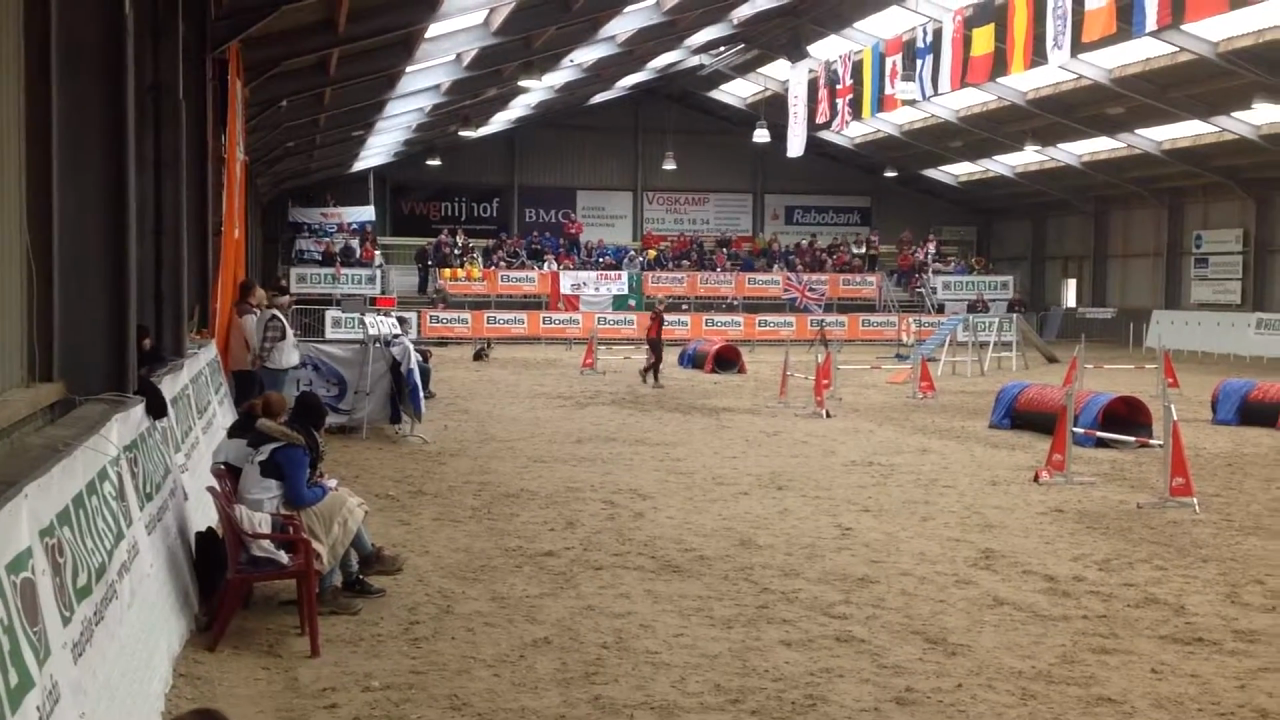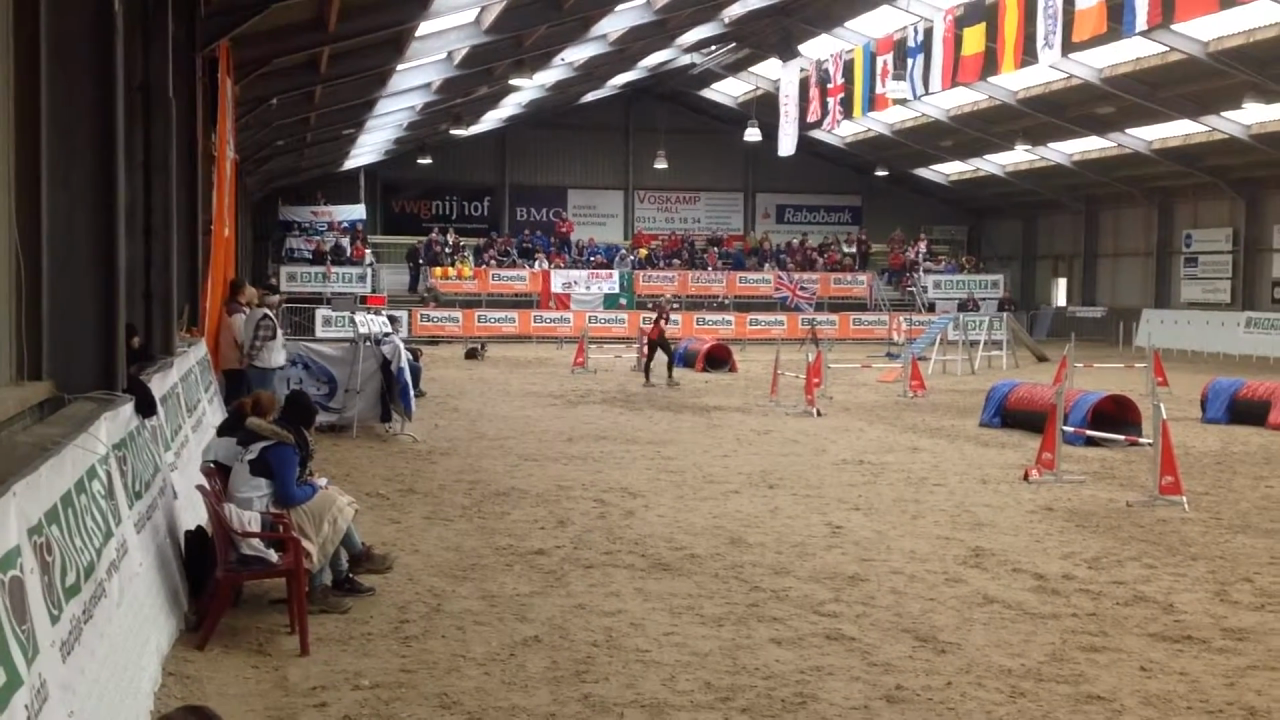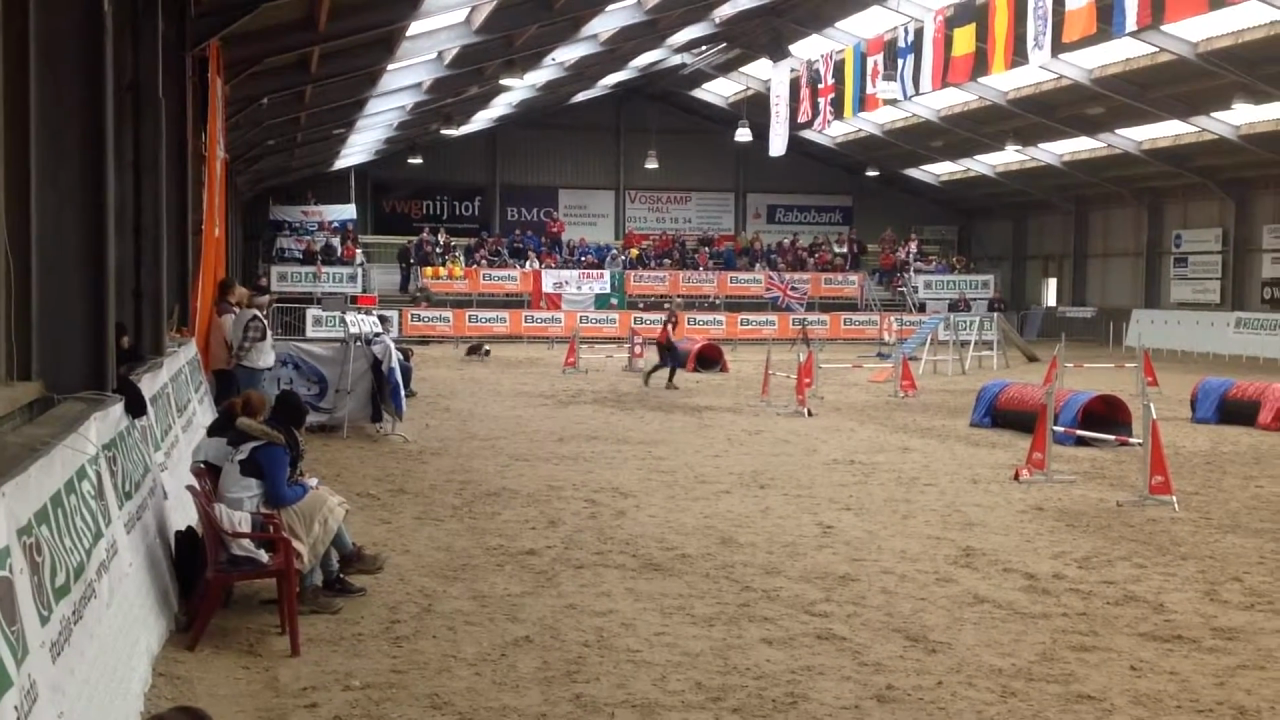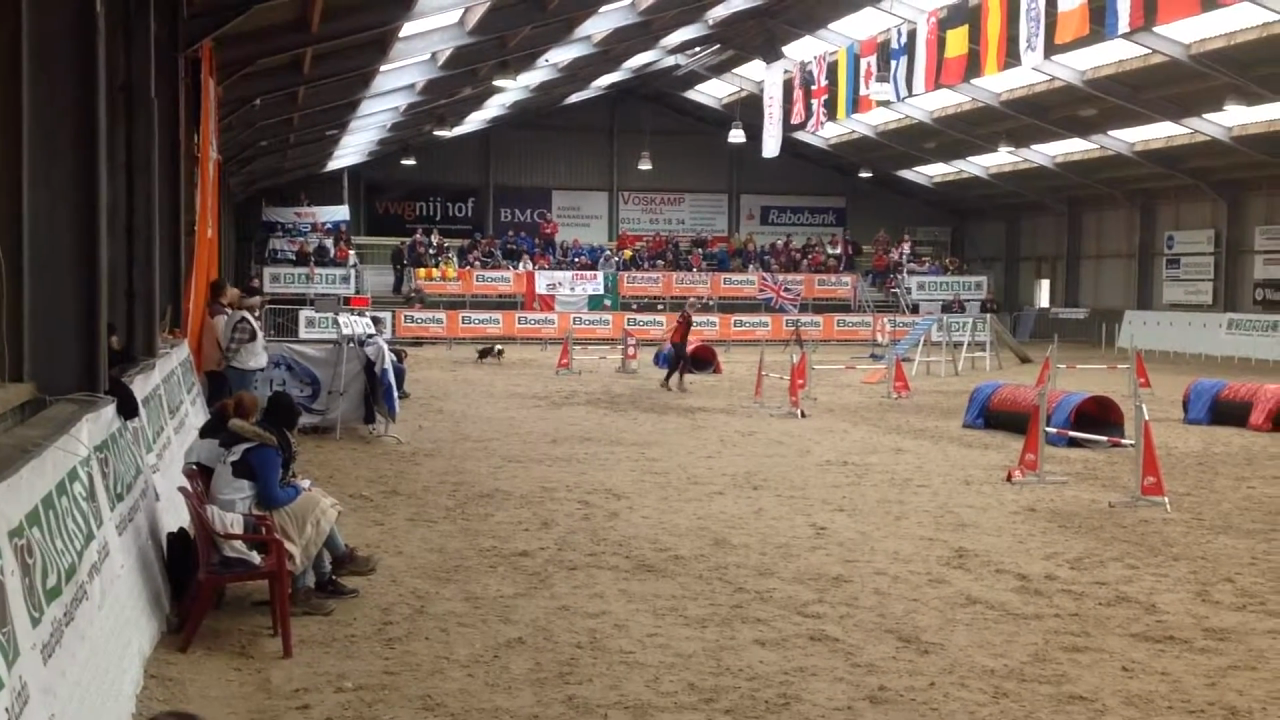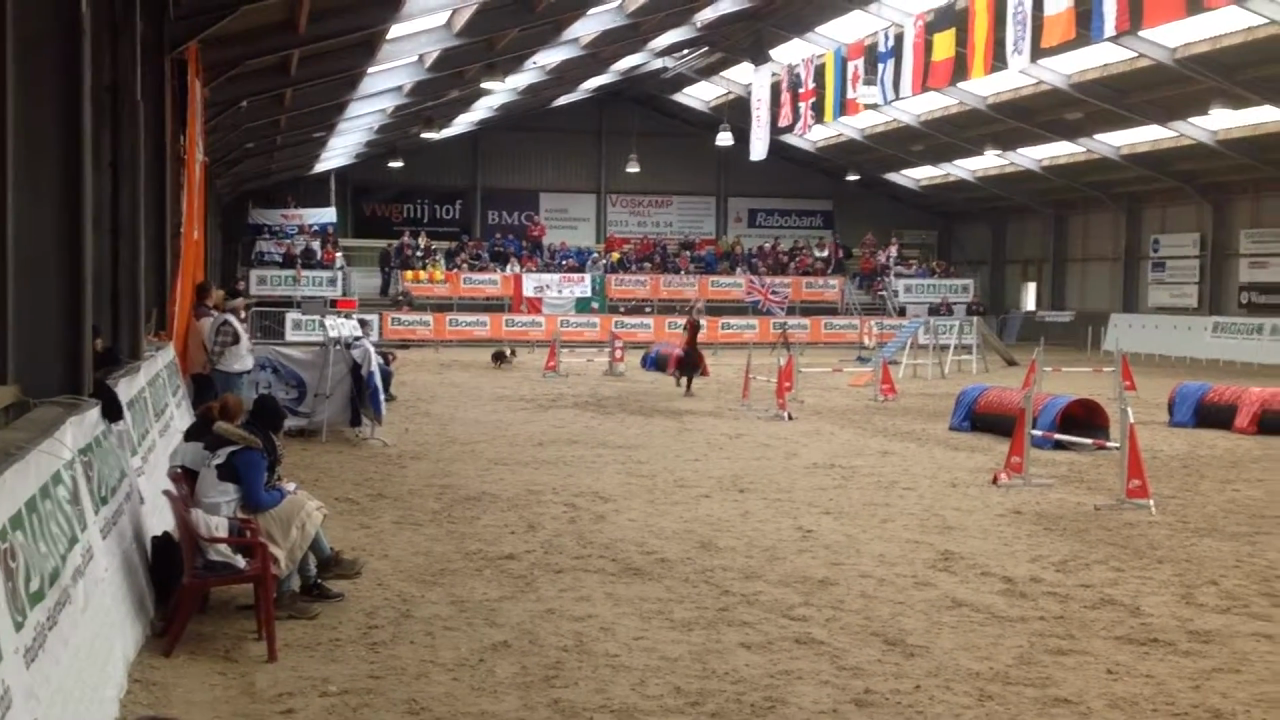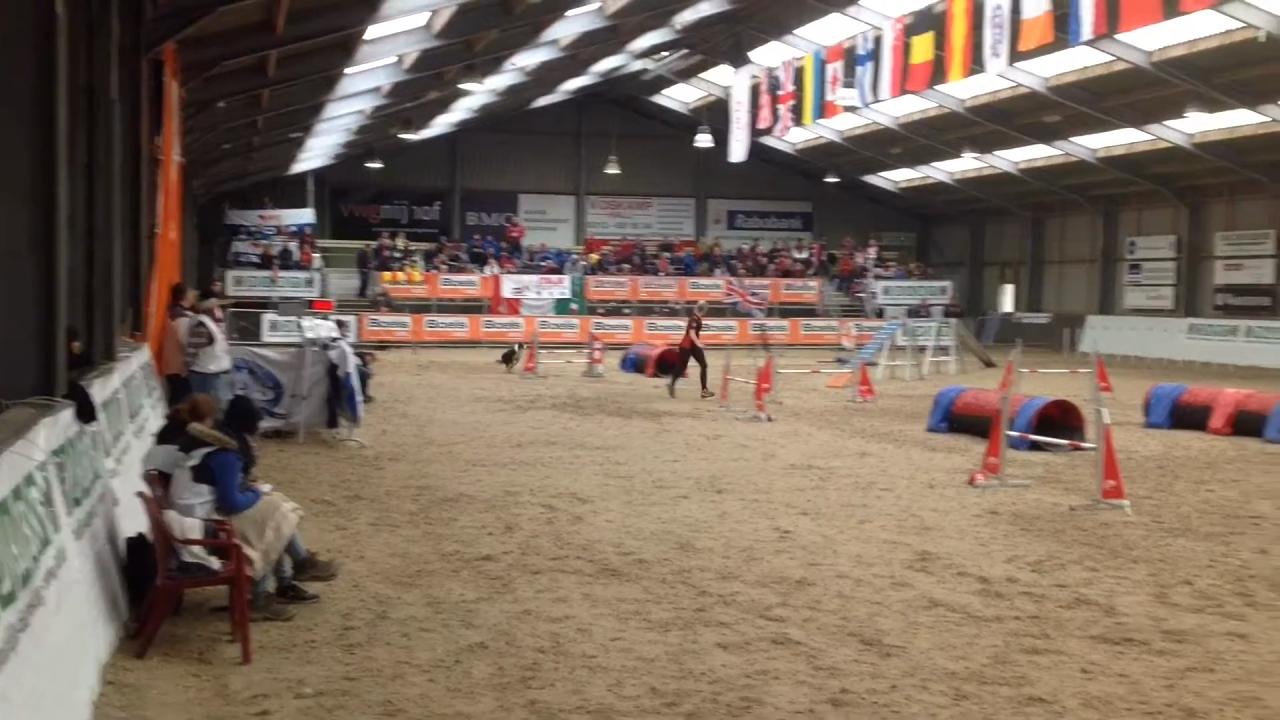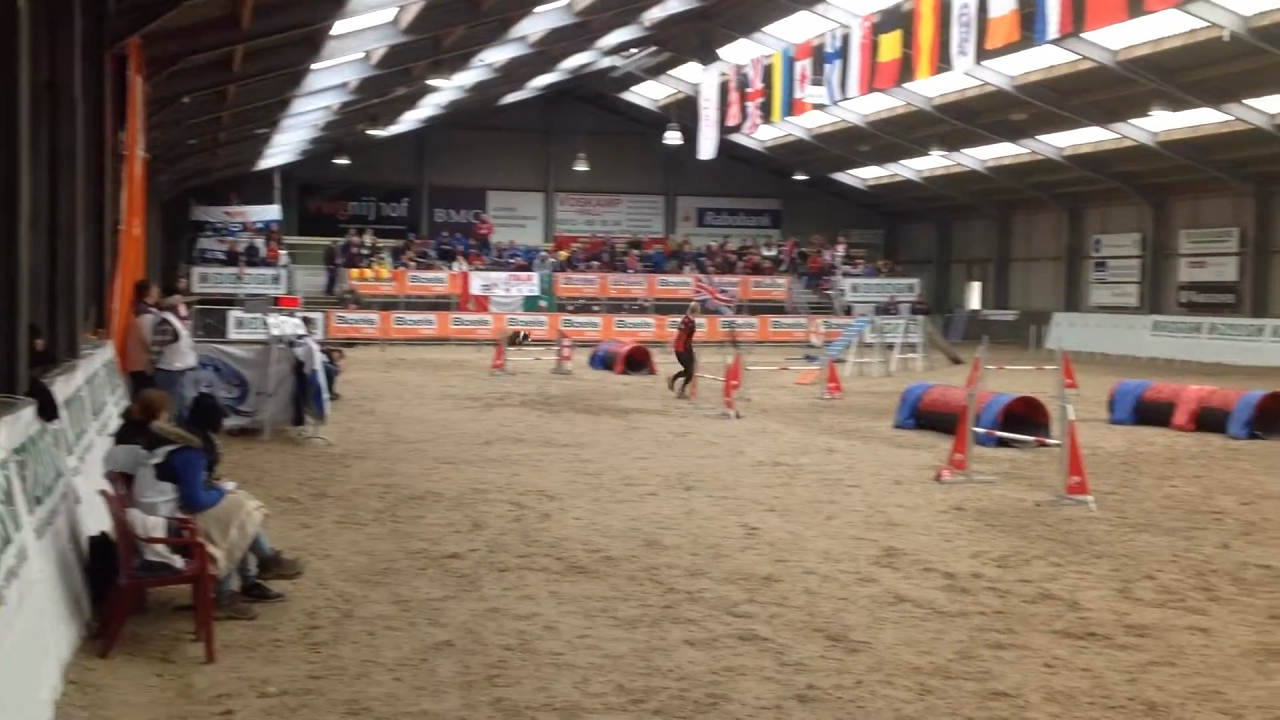
dt=0.2s
person 1, frame 1
left shoulder: (283, 435)
right shoulder: (293, 449)
right elbow: (299, 498)
left wrist: (317, 484)
right wrist: (324, 488)
left hip: (267, 505)
right hip: (272, 514)
left knee: (338, 511)
right knee: (343, 511)
left ankle: (350, 580)
right ankle: (369, 558)
person 1, frame 2
left shoulder: (273, 433)
right shoulder: (283, 447)
right elbow: (289, 497)
left wrist: (307, 482)
right wrist: (314, 487)
left hip: (257, 504)
right hip: (262, 513)
left knee: (328, 506)
right knee: (334, 509)
left ankle: (340, 579)
right ankle: (358, 557)
person 1, frame 3
left shoulder: (264, 433)
right shoulder: (273, 447)
right elbow: (279, 497)
left wrist: (298, 482)
right wrist: (305, 487)
left hip: (248, 504)
right hip: (252, 513)
left knee: (319, 503)
right knee: (324, 509)
left ankle: (331, 579)
right ankle: (349, 557)
person 1, frame 4
left shoulder: (256, 435)
right shoulder: (266, 449)
right elbow: (271, 498)
left wrist: (289, 484)
right wrist: (297, 489)
left hip: (242, 505)
right hip: (245, 515)
left knee: (311, 504)
right knee: (317, 510)
left ankle: (323, 581)
right ankle: (341, 559)
person 1, frame 5
left shoulder: (239, 438)
right shoulder: (250, 452)
right elbow: (256, 501)
left wrist: (276, 487)
right wrist: (282, 493)
left hip: (225, 510)
right hip: (230, 518)
left knee: (296, 509)
right knee: (302, 514)
left ankle: (308, 584)
right ankle: (327, 562)
person 1, frame 6
left shoulder: (213, 440)
right shoulder: (227, 453)
right elbow: (232, 503)
left wrist: (253, 489)
right wrist: (258, 495)
left hip: (202, 514)
right hip: (209, 520)
left knee: (274, 511)
right knee: (278, 516)
left ankle: (284, 586)
person 1, frame 7
left shoulder: (168, 438)
right shoulder: (190, 450)
right elbow: (195, 501)
left wrist: (215, 487)
right wrist: (222, 492)
left hip: (162, 512)
right hip: (172, 518)
left knee: (236, 508)
right knee: (242, 512)
right ankle: (267, 562)
